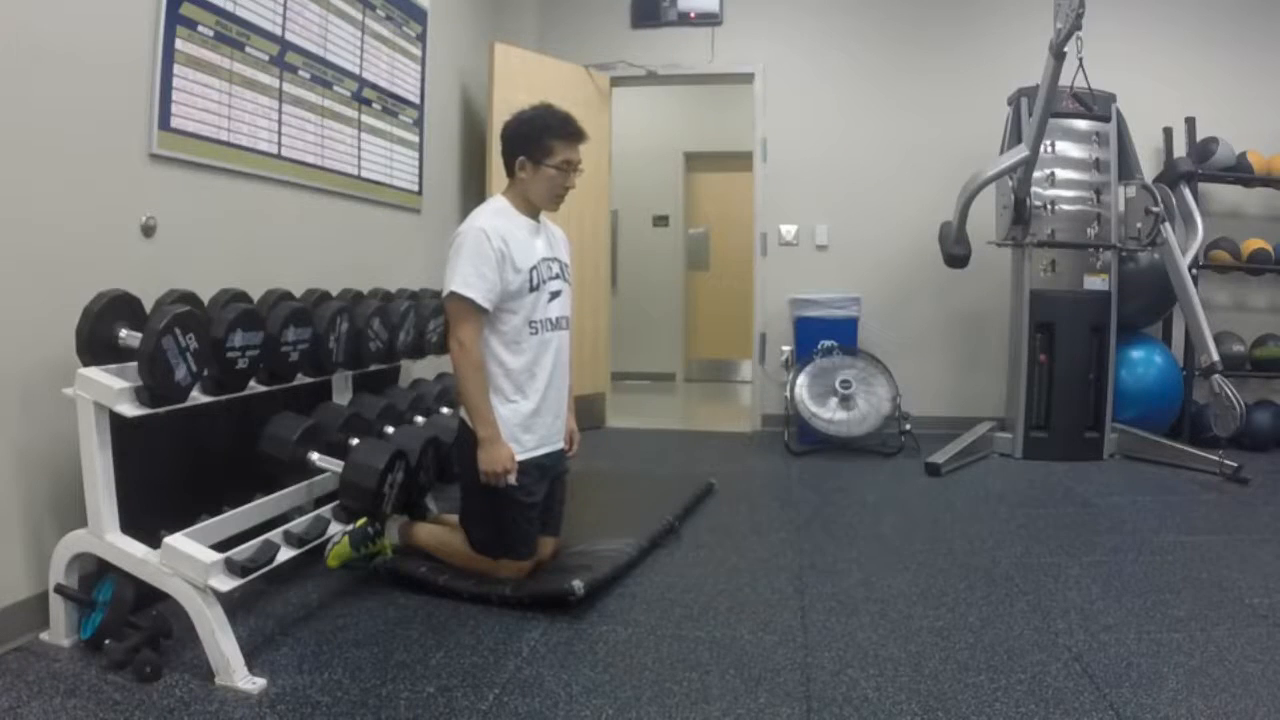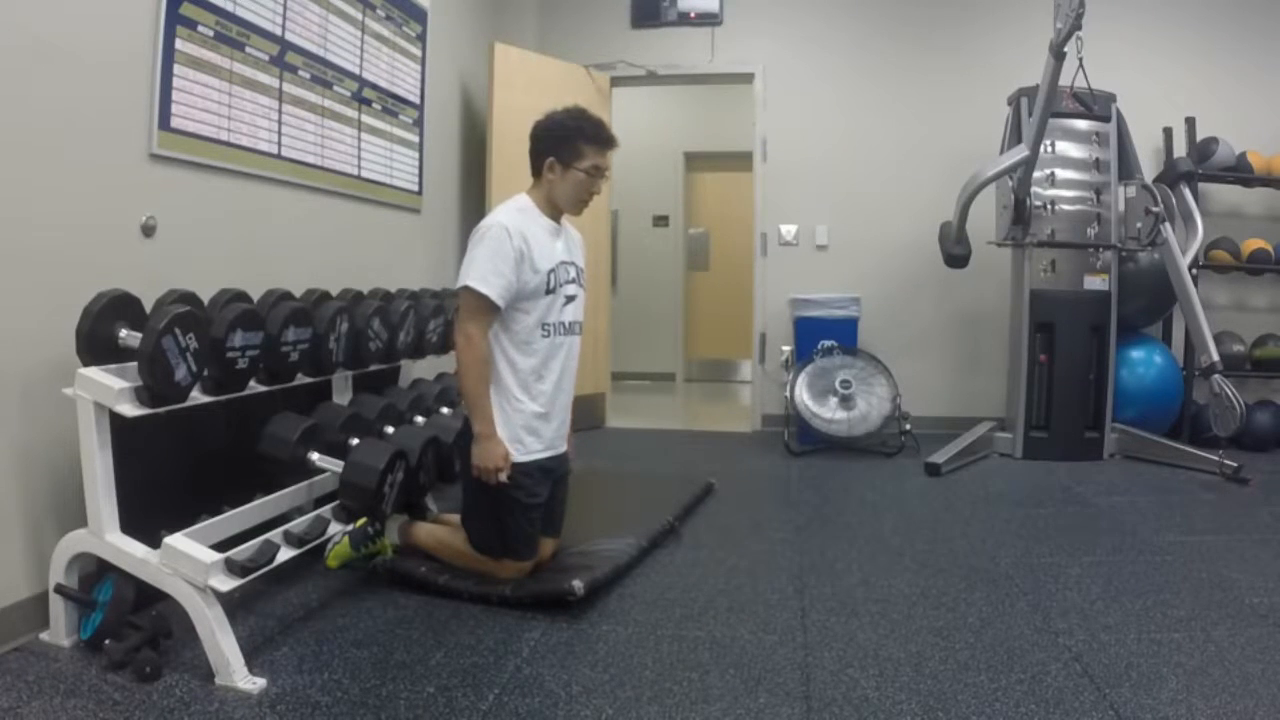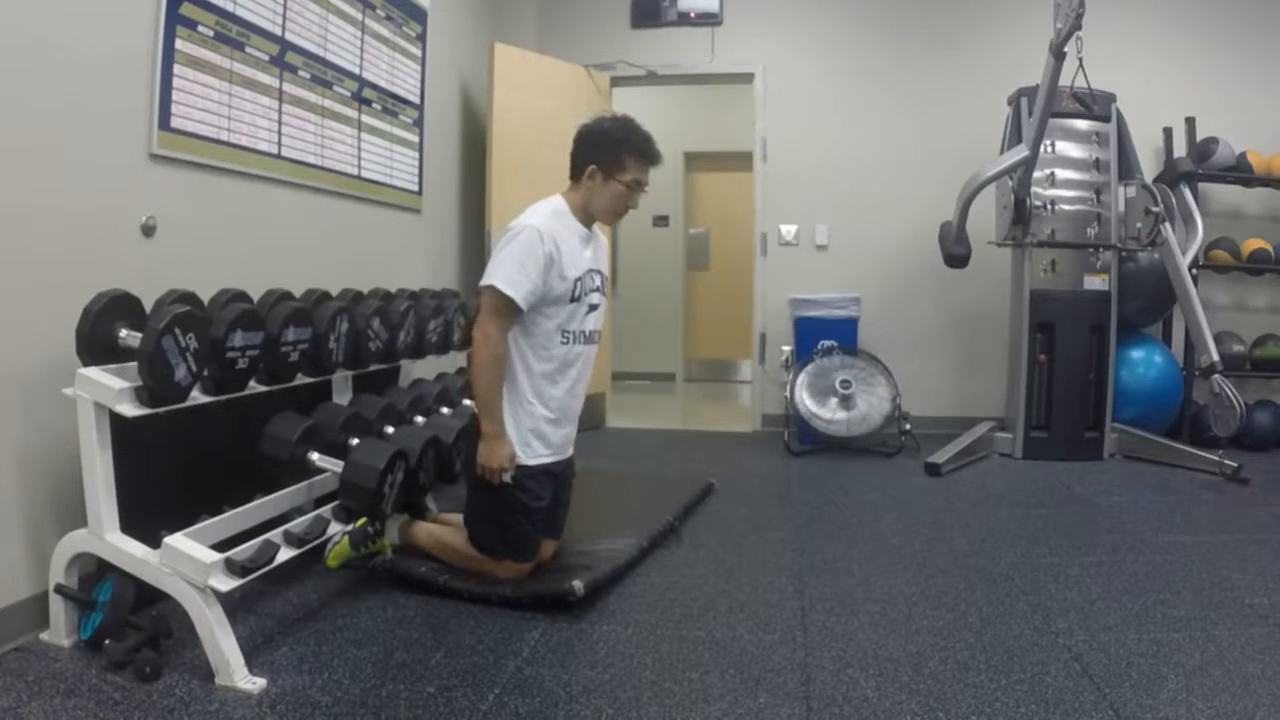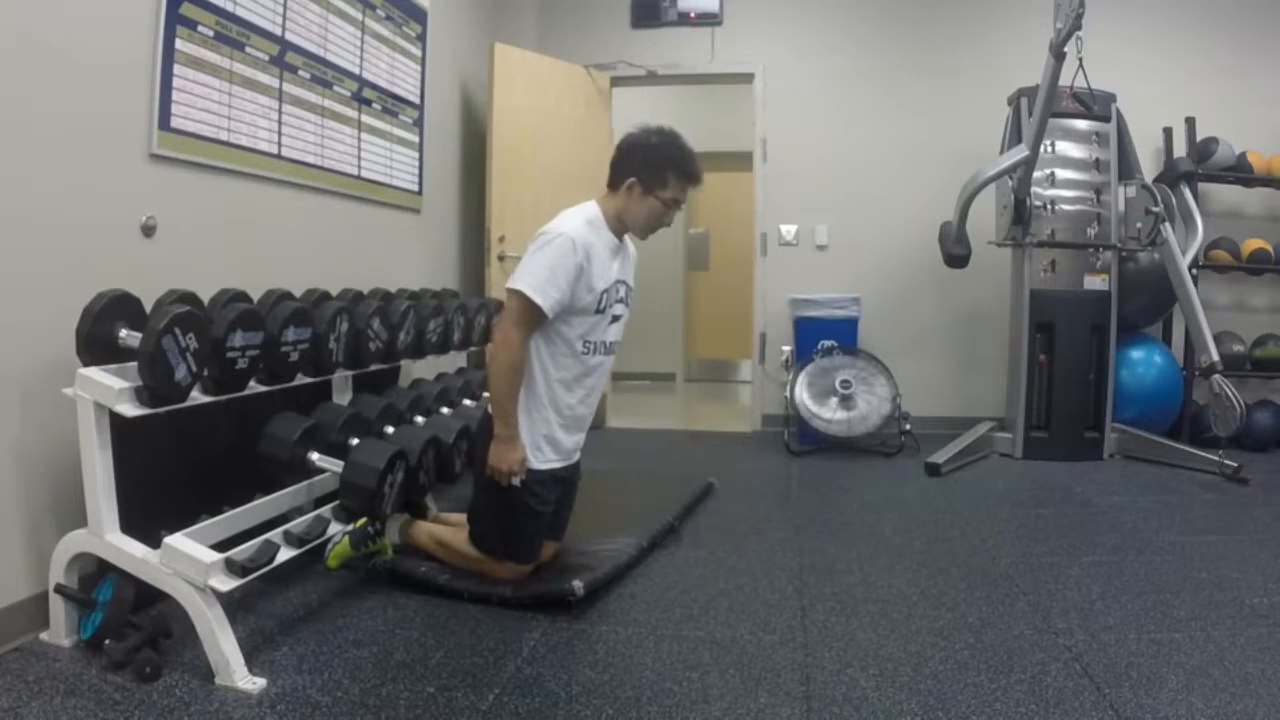
dt=0.7s
person 1, frame 1
left shoulder: (554, 235)
right shoulder: (486, 233)
right elbow: (464, 341)
left wrist: (567, 412)
right wrist: (489, 438)
left hip: (547, 434)
right hip: (505, 439)
left knee: (540, 550)
right knee: (509, 564)
left ankle: (423, 518)
right ankle: (393, 531)
person 1, frame 2
left shoulder: (570, 237)
right shoulder: (506, 230)
right elbow: (470, 335)
right wrist: (486, 434)
left hip: (550, 436)
right hip: (508, 440)
left knee: (540, 552)
right knee: (510, 564)
left ankle: (421, 518)
right ankle: (393, 531)
person 1, frame 3
left shoulder: (596, 241)
right shoulder: (537, 233)
right elbow: (488, 334)
right wrist: (493, 433)
left hip: (557, 440)
right hip: (516, 442)
left knee: (541, 551)
right knee: (511, 564)
left ankle: (422, 517)
right ankle: (395, 531)
person 1, frame 4
left shoulder: (624, 248)
right shoulder: (569, 240)
right elbow: (509, 337)
right wrist: (505, 436)
left hip: (564, 442)
right hip: (525, 443)
left knee: (542, 552)
right knee: (510, 564)
left ankle: (422, 516)
right ankle: (394, 529)
